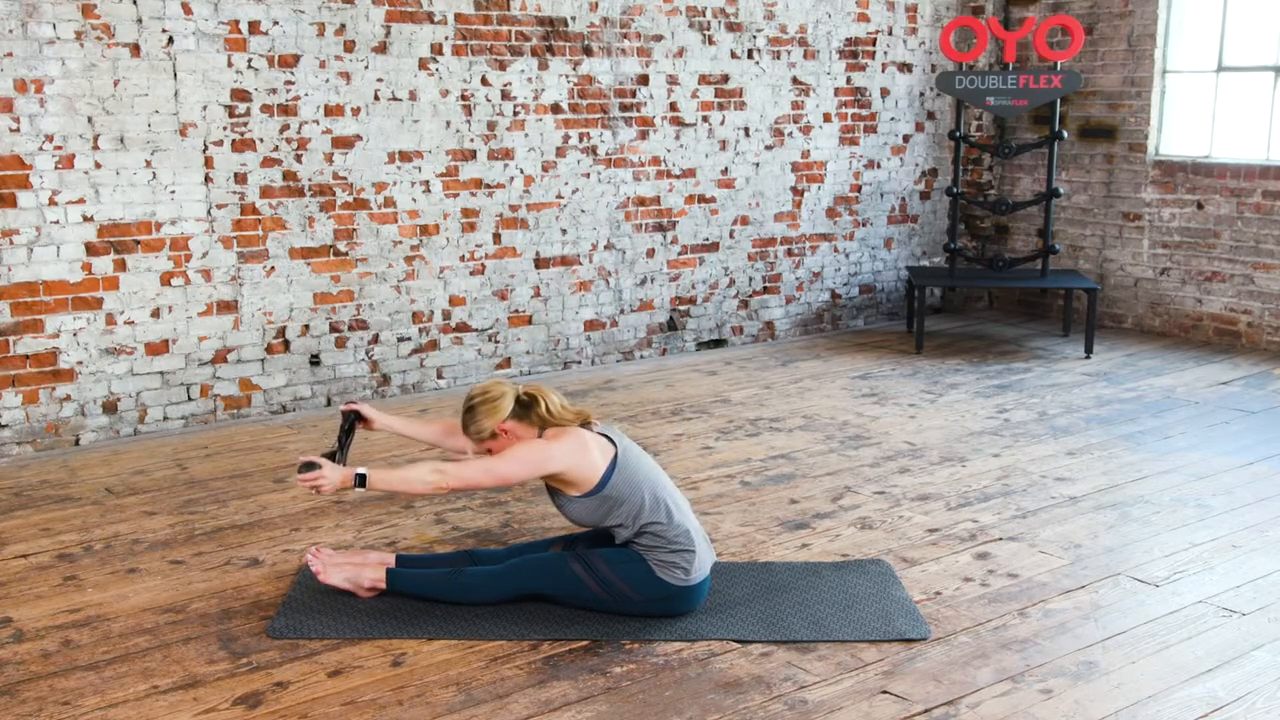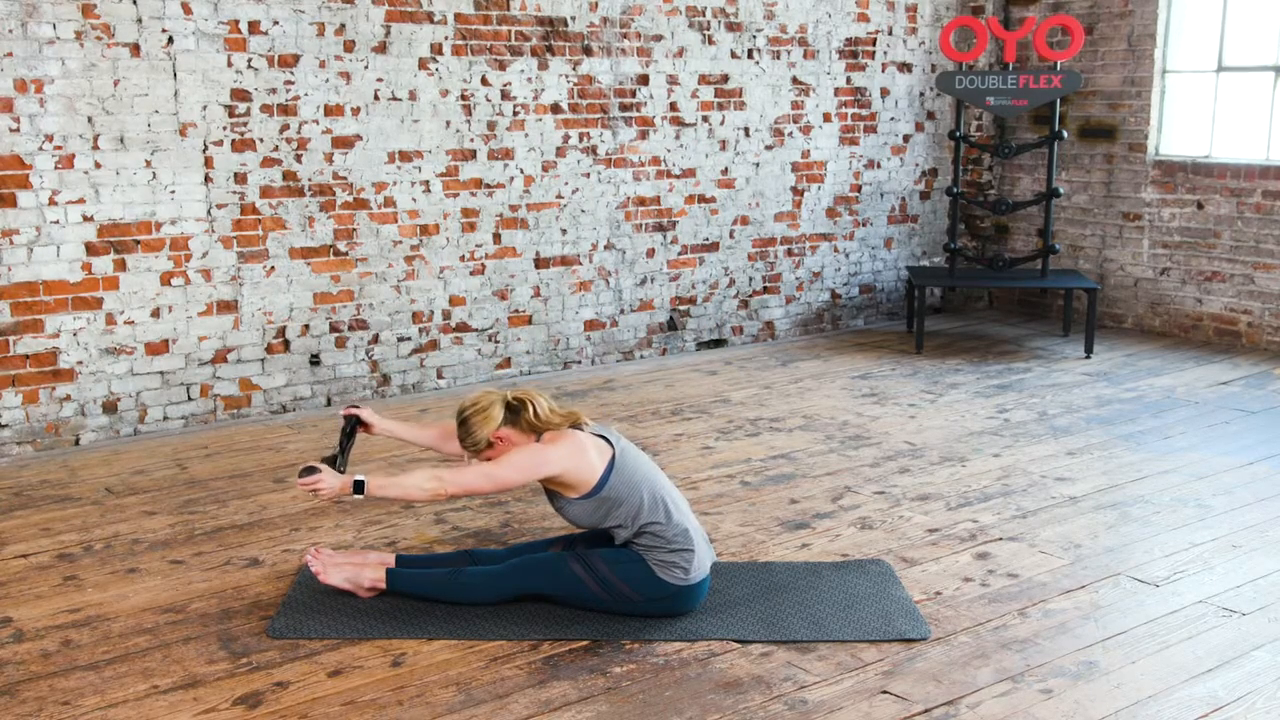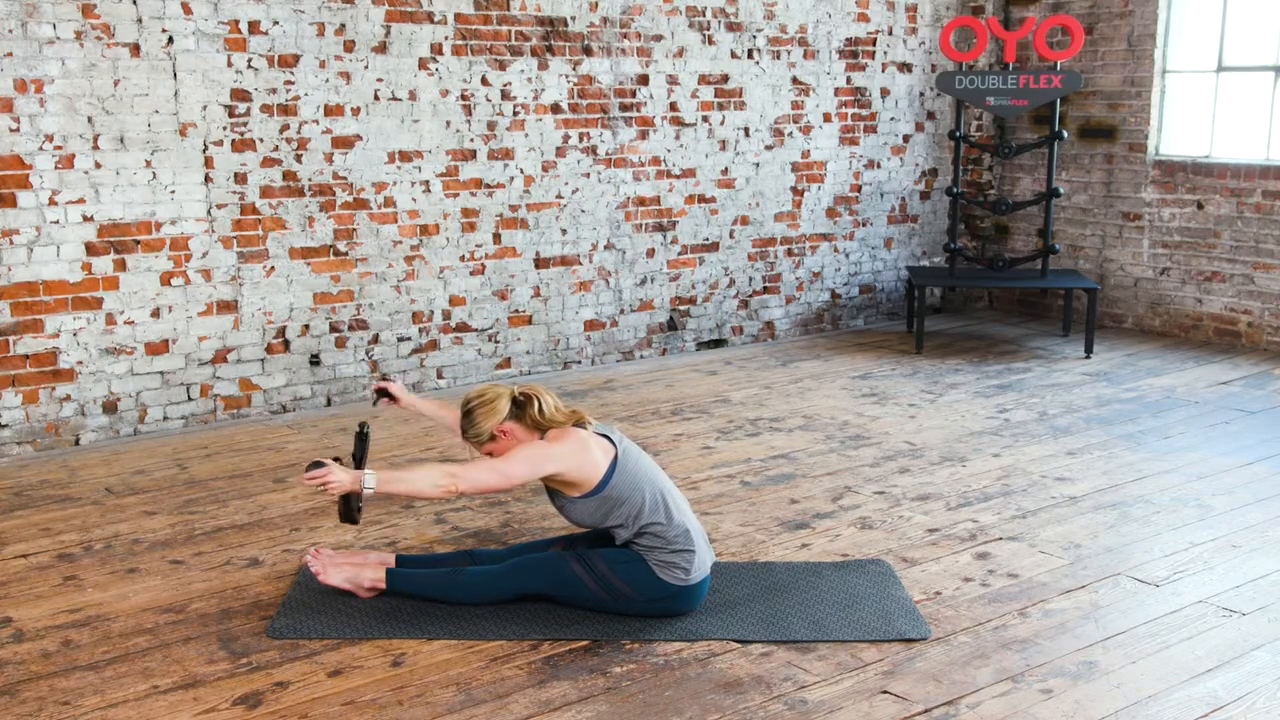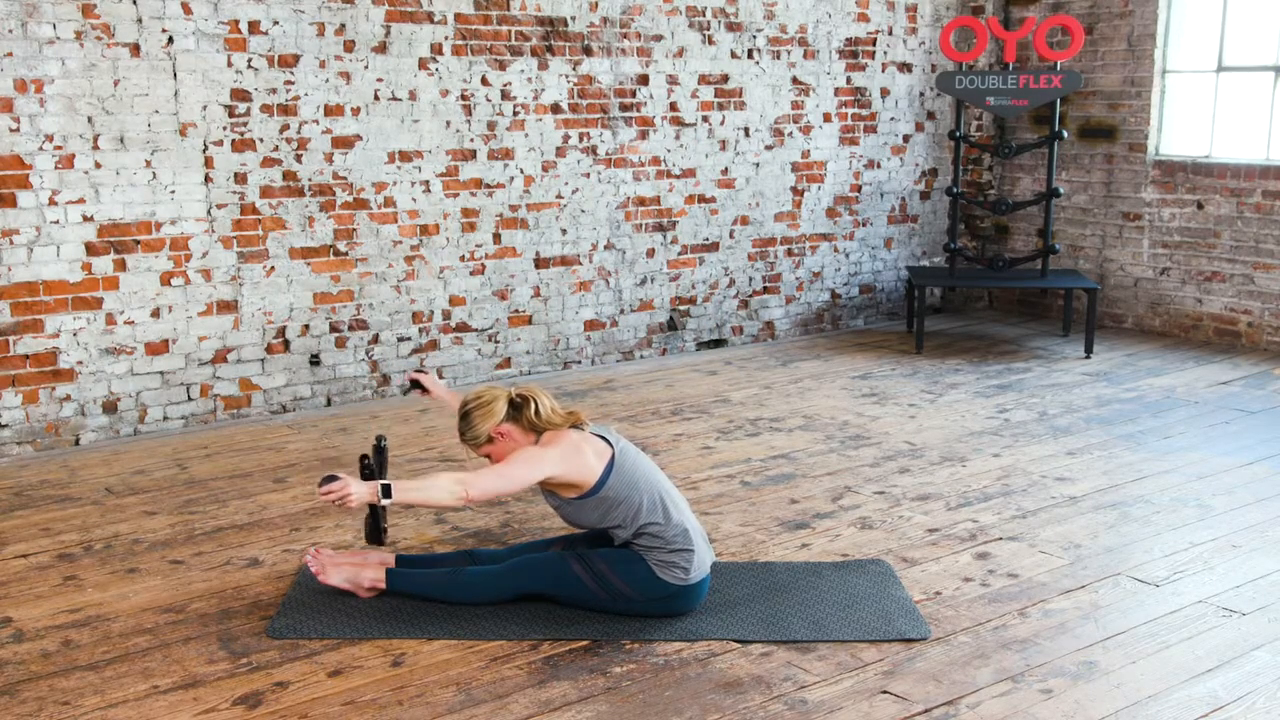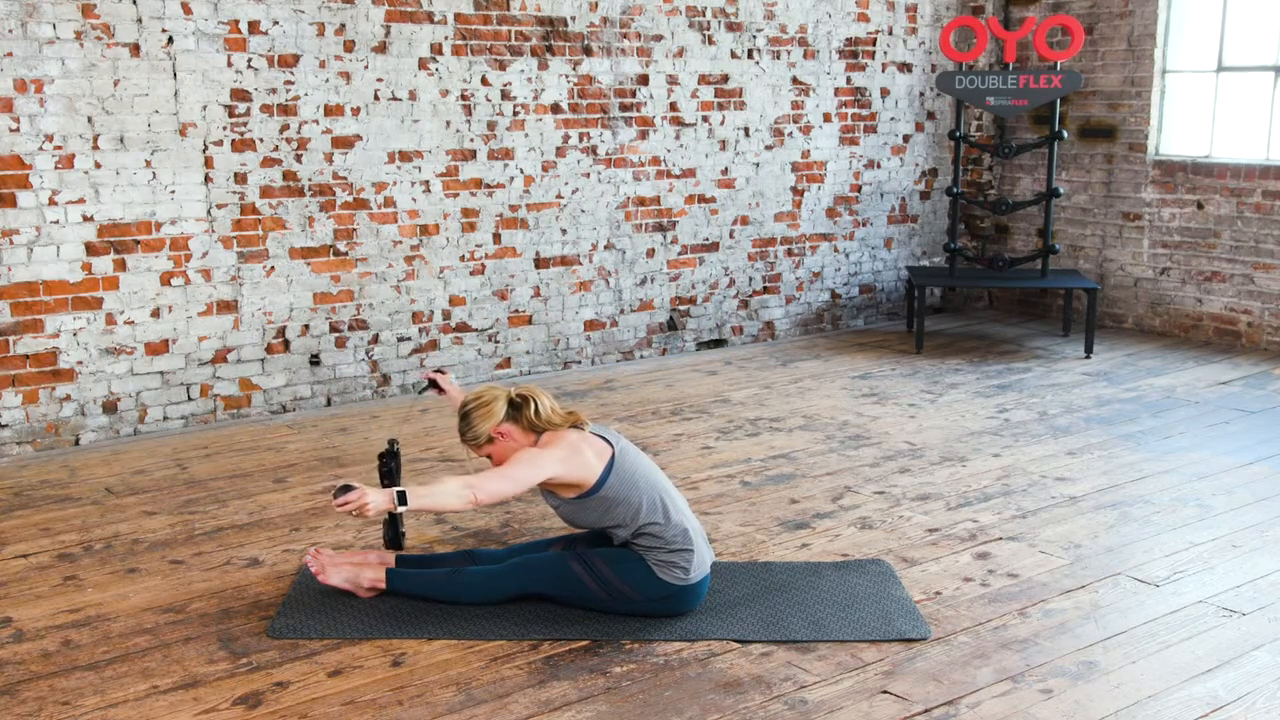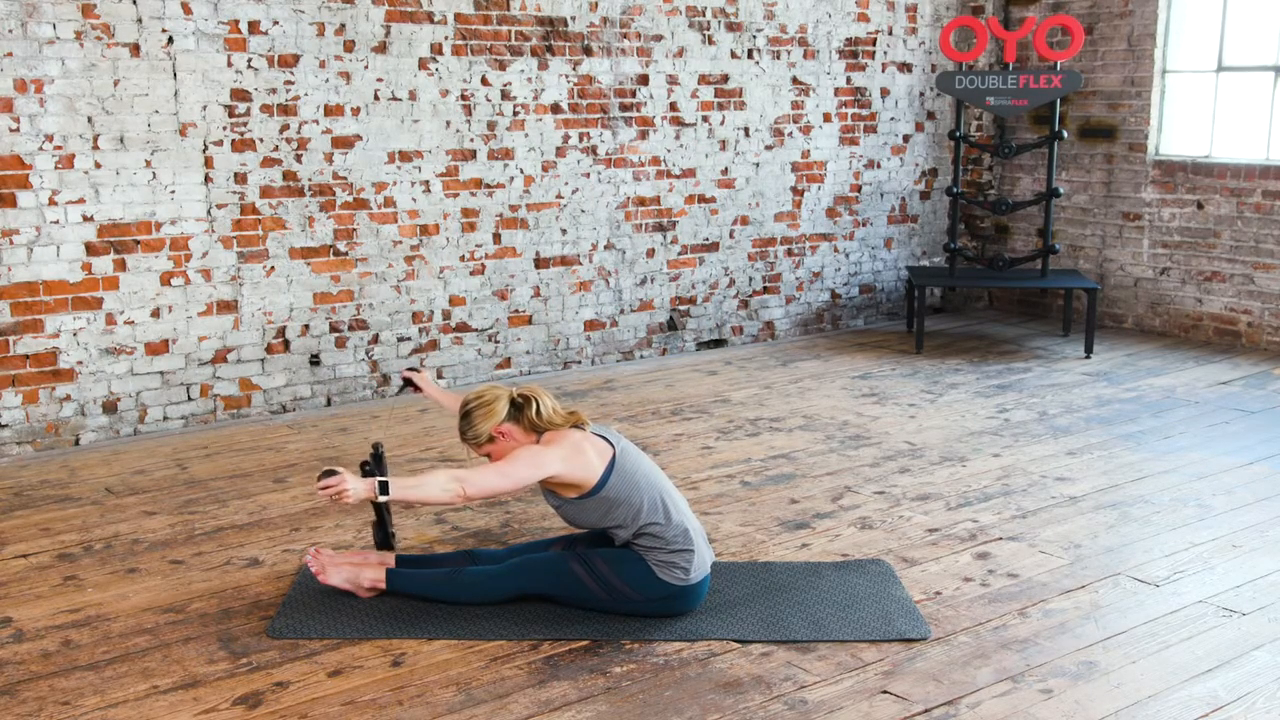
dt=0.4s
person 1, frame 1
left shoulder: (556, 448)
right shoulder: (555, 426)
left elbow: (444, 478)
right elbow: (455, 435)
left wrist: (351, 477)
right wrist: (382, 420)
left hip: (671, 578)
right hip: (653, 549)
left knee: (523, 576)
right knee: (508, 557)
left ankle: (378, 578)
right ankle: (383, 563)
person 1, frame 2
left shoulder: (553, 452)
right shoulder: (552, 430)
left elbow: (443, 484)
right elbow: (454, 440)
left wrist: (350, 484)
right wrist: (382, 425)
left hip: (669, 577)
right hip: (650, 548)
left knee: (521, 577)
right knee: (501, 557)
left ankle: (377, 578)
right ankle: (383, 562)
person 1, frame 3
left shoulder: (557, 450)
right shoulder: (557, 429)
left elbow: (452, 481)
right elbow: (468, 422)
left wrist: (359, 479)
right wrist: (411, 401)
left hip: (669, 579)
right hip: (652, 549)
left knee: (523, 576)
right knee: (506, 557)
left ankle: (376, 578)
right ankle: (384, 562)
person 1, frame 4
left shoulder: (554, 452)
right shoulder: (560, 431)
left elbow: (463, 488)
right elbow: (489, 417)
left wrist: (373, 490)
right wrist: (441, 393)
left hip: (669, 578)
right hip: (657, 550)
left knee: (522, 576)
right knee: (506, 557)
left ankle: (375, 577)
right ankle: (384, 561)
person 1, frame 5
left shoulder: (555, 453)
right shoulder: (560, 433)
left elbow: (473, 492)
right elbow: (492, 416)
left wrist: (388, 498)
right wrist: (455, 393)
left hip: (669, 578)
right hip: (649, 547)
left knee: (522, 576)
right knee: (505, 557)
left ankle: (376, 578)
right ankle: (387, 561)
person 1, frame 6
left shoulder: (555, 452)
right shoulder: (560, 433)
left elbow: (460, 486)
right elbow: (484, 417)
left wrist: (371, 487)
right wrist: (434, 391)
left hip: (669, 580)
right hip: (653, 550)
left knee: (522, 577)
right knee: (506, 557)
left ankle: (375, 578)
right ankle: (385, 561)
